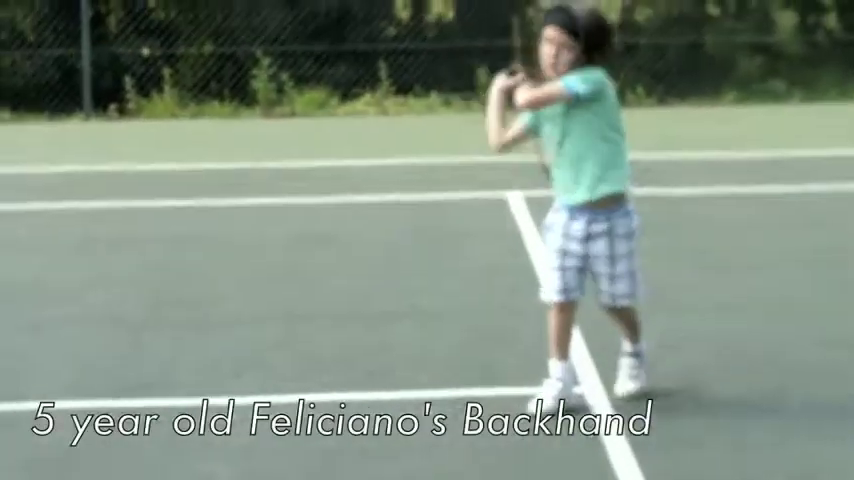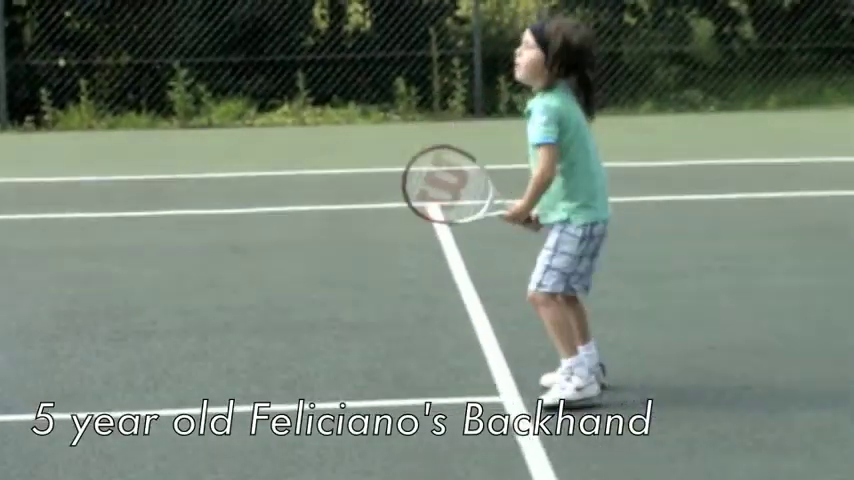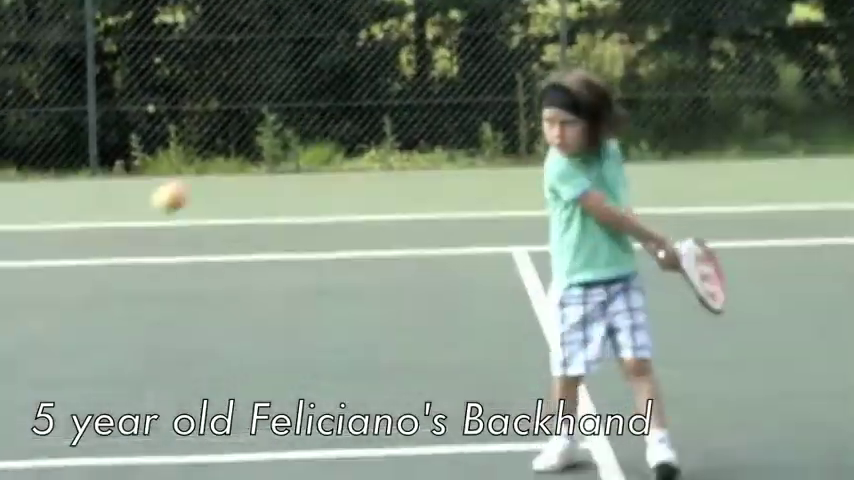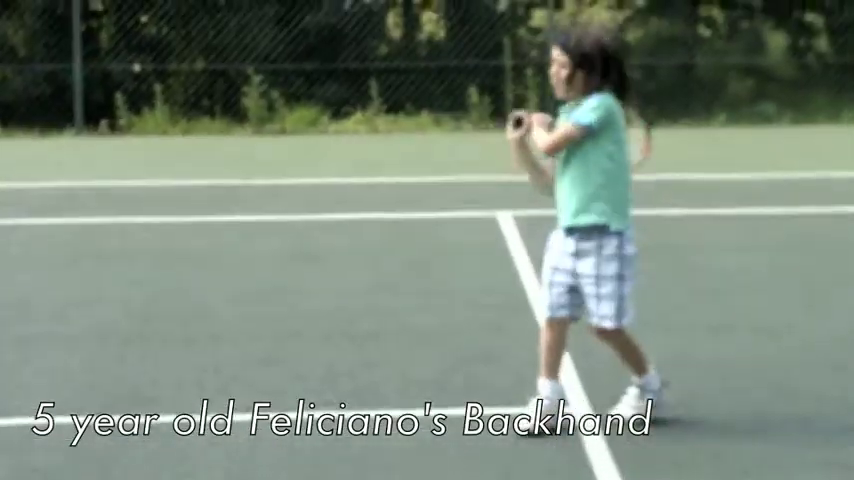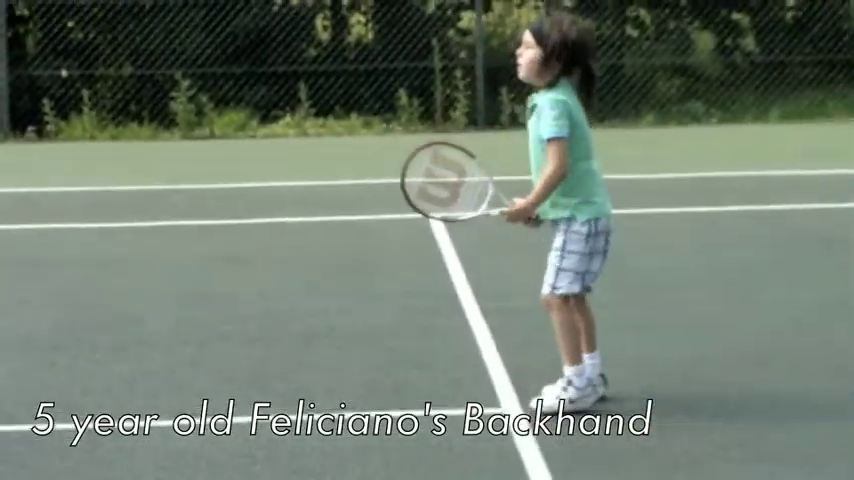
dt=0.7s
person 1, frame 1
left shoulder: (592, 80)
right shoulder: (547, 101)
left elbow: (531, 96)
right elbow: (499, 141)
left wrist: (523, 88)
right wrist: (496, 92)
left hip: (607, 214)
right hip: (566, 215)
left knee: (617, 301)
right knee: (559, 300)
left ankle: (634, 352)
right ankle: (561, 384)
person 1, frame 2
left shoulder: (546, 108)
right shoulder: (561, 99)
left elbow: (546, 171)
left wrist: (524, 207)
right wrist: (540, 209)
left hip: (576, 218)
right hip: (580, 213)
left knee: (542, 293)
right knee: (565, 293)
left ankle: (580, 374)
right ankle: (586, 364)
person 1, frame 3
left shoulder: (611, 154)
right shoulder: (557, 168)
left elbow: (620, 214)
right elbow: (610, 215)
left wrist: (657, 245)
right wrist: (660, 244)
left hip: (621, 279)
right hip: (576, 286)
left knee: (638, 362)
right knee: (566, 373)
left ankle: (659, 444)
right ankle: (563, 441)
person 1, frame 4
left shoulder: (602, 106)
right shoulder: (568, 119)
left elbow: (551, 144)
right elbow: (549, 184)
left wrist: (539, 125)
right wrist: (518, 140)
left hip: (605, 237)
right hip: (567, 236)
left knee: (606, 325)
right knee: (554, 319)
left ankle: (647, 386)
right ankle: (548, 399)
person 1, frame 5
left shoulder: (553, 104)
right shoulder: (555, 98)
left elbow: (557, 166)
left wrist: (529, 204)
right wrist: (536, 204)
left hip: (578, 217)
right hip: (577, 214)
left knee: (558, 297)
right knee: (571, 297)
left ankle: (577, 384)
right ankle: (589, 373)
